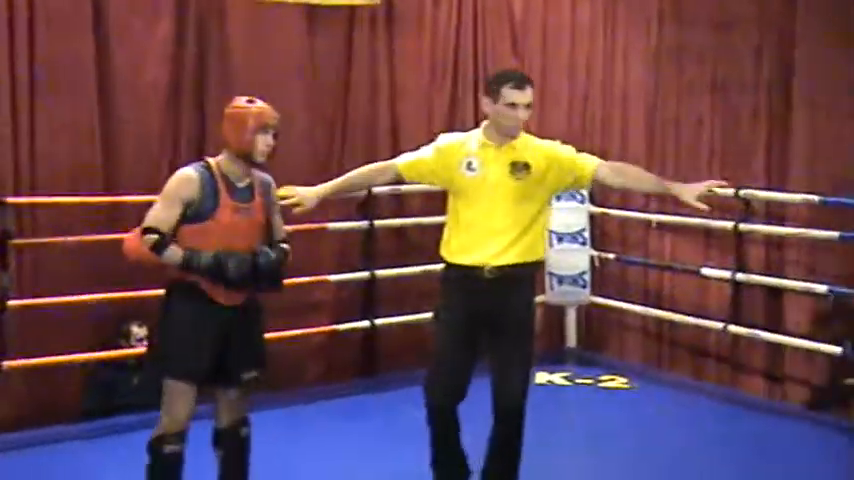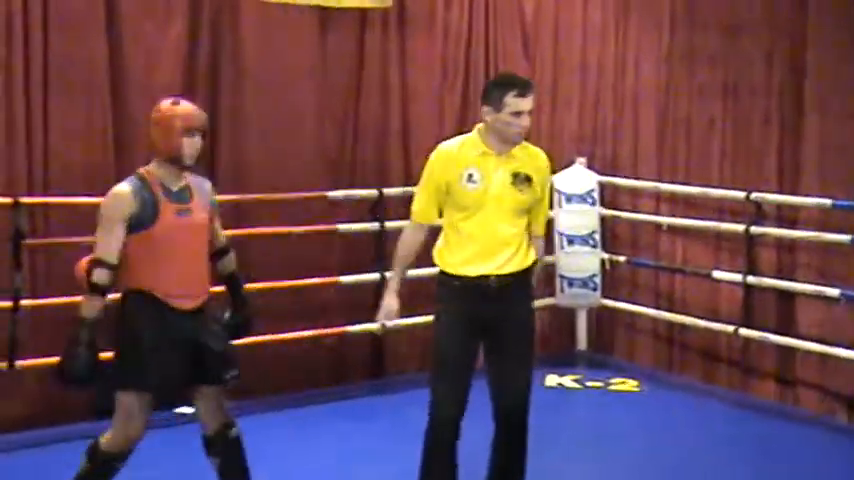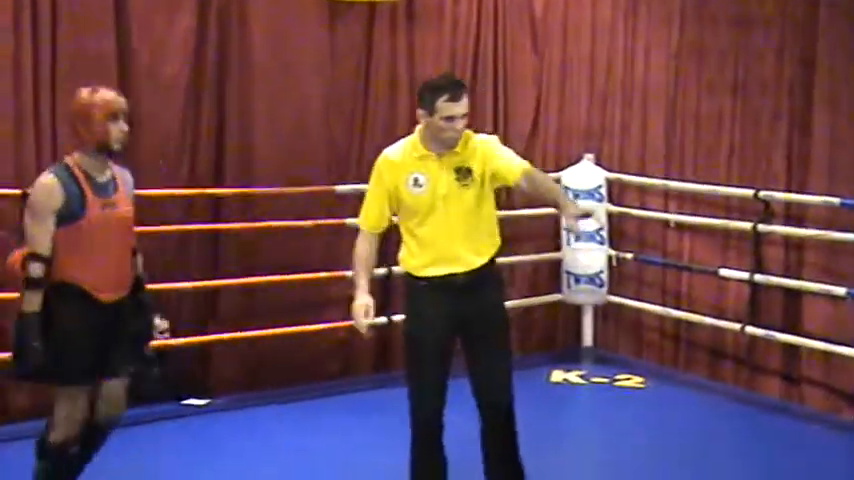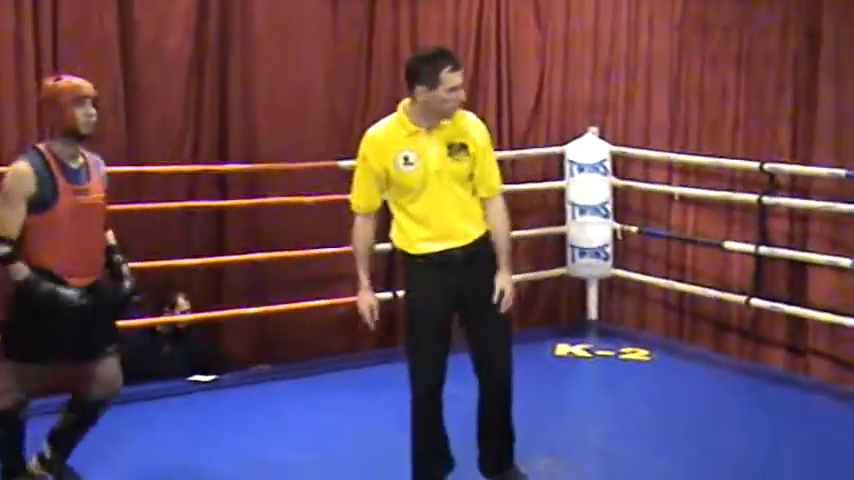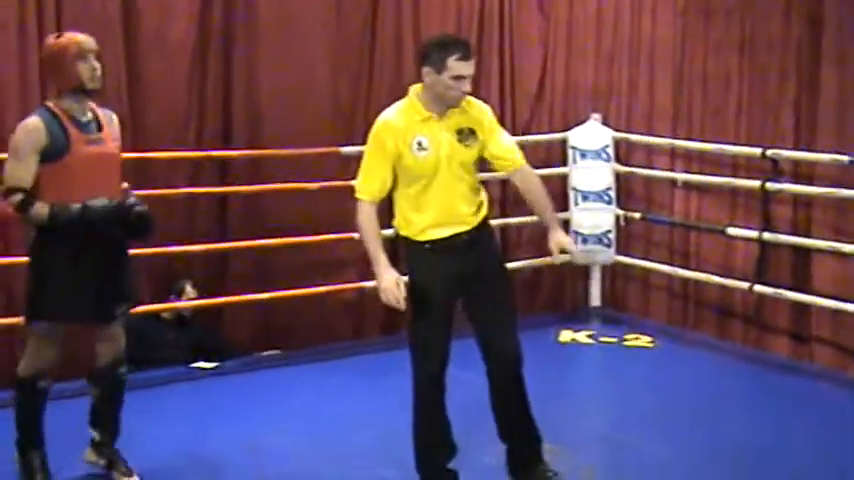
dt=0.5s
person 1, frame 1
left shoulder: (546, 155)
right shoulder: (451, 148)
left elbow: (609, 171)
right elbow: (388, 170)
left wrist: (674, 187)
right wrist: (325, 189)
left hip: (513, 285)
right hip: (460, 282)
left knee: (510, 399)
right knee: (440, 392)
person 1, frame 2
left shoulder: (537, 163)
right shoulder: (448, 156)
left elbow: (537, 234)
right elbow: (417, 226)
left wrist: (531, 295)
right wrist: (392, 289)
left hip: (512, 293)
right hip: (458, 291)
left knee: (512, 405)
right knee: (446, 405)
person 1, frame 3
left shoulder: (485, 149)
right shoulder: (393, 162)
left elbow: (528, 177)
right elbow: (369, 231)
left wrist: (564, 204)
right wrist: (362, 290)
left hip: (482, 285)
right hip: (428, 291)
left knee: (497, 397)
right knee: (427, 406)
person 1, frame 4
left shoulder: (470, 126)
right shoulder: (379, 140)
left elbow: (492, 199)
right elbow: (364, 215)
left wrist: (505, 267)
right wrist: (364, 284)
left hip: (477, 260)
right hip: (425, 268)
left knee: (497, 369)
right knee: (427, 380)
person 1, frame 5
left shoulder: (478, 114)
right shoulder: (391, 125)
left elbow: (519, 170)
right elbow: (366, 201)
left wrist: (552, 227)
right wrist: (382, 267)
left hip: (478, 244)
right hip: (427, 255)
left knee: (506, 355)
right knee: (430, 367)
person 2, frame 1
left shoulder: (264, 185)
right shoulder: (191, 180)
left elbow: (280, 243)
right elbow: (143, 242)
left wrist: (271, 260)
right wrist: (207, 262)
left hip: (241, 311)
right hip: (192, 308)
left knee: (234, 416)
right knee: (176, 420)
person 2, frame 2
left shoulder: (201, 190)
right shoulder: (126, 196)
left elbow: (219, 249)
right elbow: (101, 271)
left wrist: (238, 300)
right wrist: (83, 337)
left hip: (195, 319)
right hip: (147, 317)
left knee: (219, 419)
right knee: (129, 429)
person 2, frame 3
left shoulder: (123, 179)
right shoulder: (52, 186)
right elbow: (35, 264)
left wrist: (143, 305)
right wrist: (29, 330)
left hip: (117, 306)
right hip: (72, 307)
left knee: (110, 409)
right knee: (71, 418)
person 2, frame 4
left shoulder: (95, 166)
left wrist: (120, 273)
right wrist: (42, 293)
left hip: (89, 290)
right hip: (42, 294)
left knee: (106, 384)
person 2, frame 5
left shoulder: (108, 120)
right shoulder: (37, 128)
left wrist: (133, 208)
right wrist: (72, 215)
left hip: (106, 248)
right hip: (60, 249)
left knee: (112, 348)
right knee: (41, 353)
left ankle: (103, 443)
